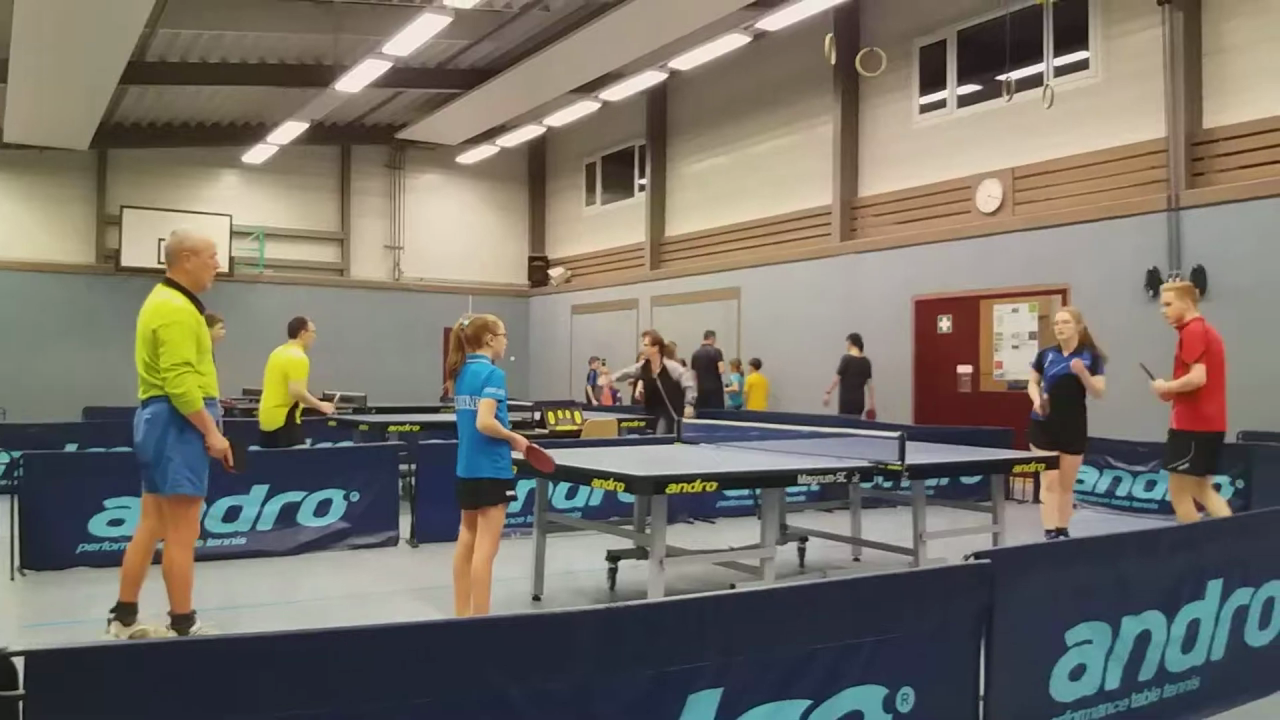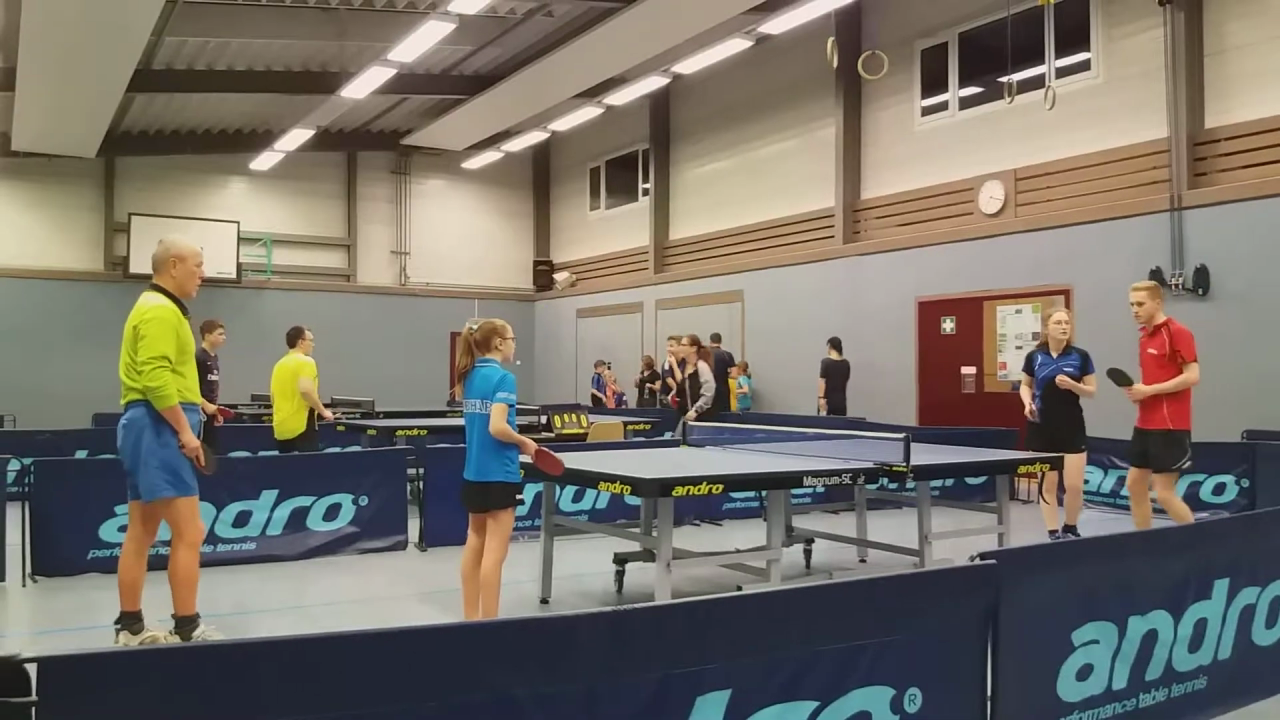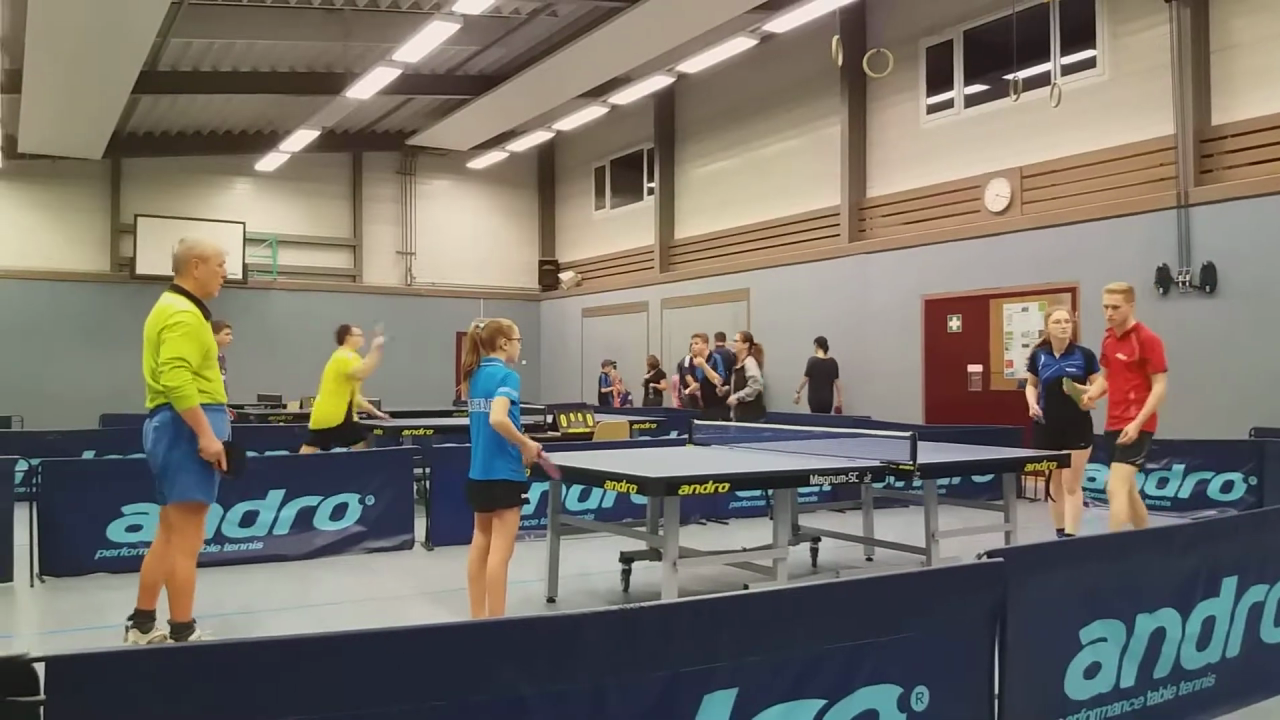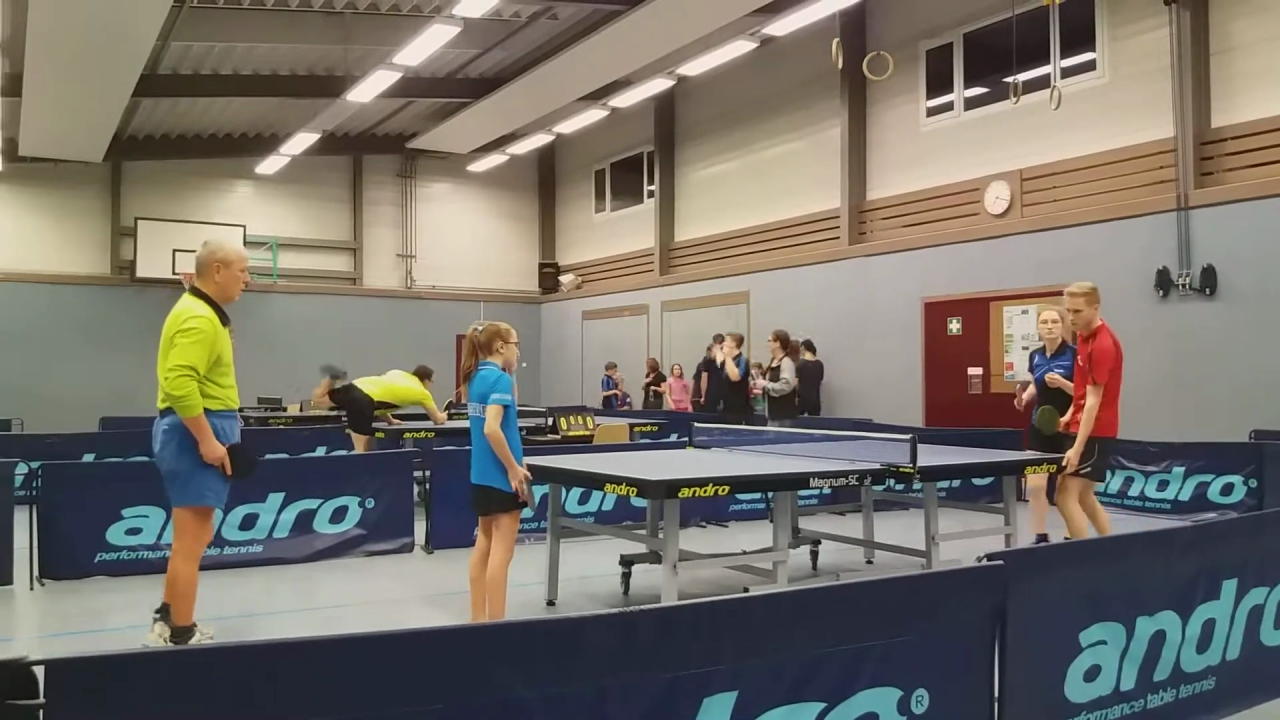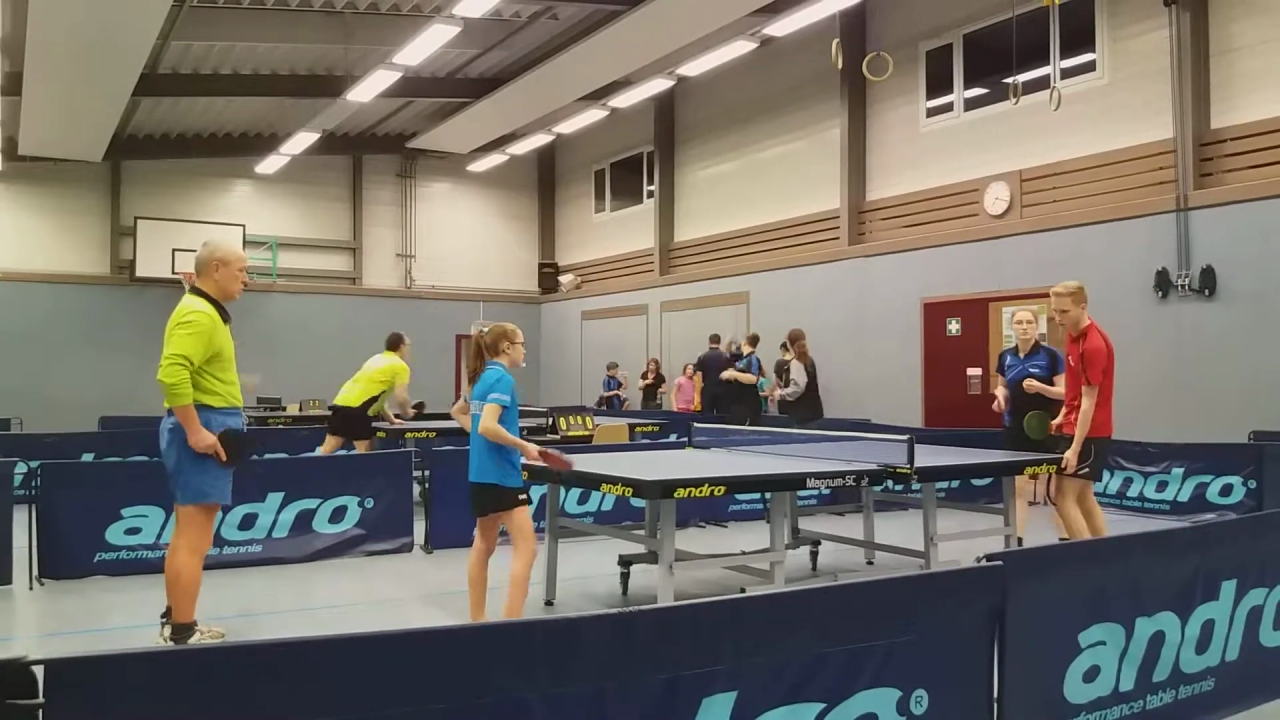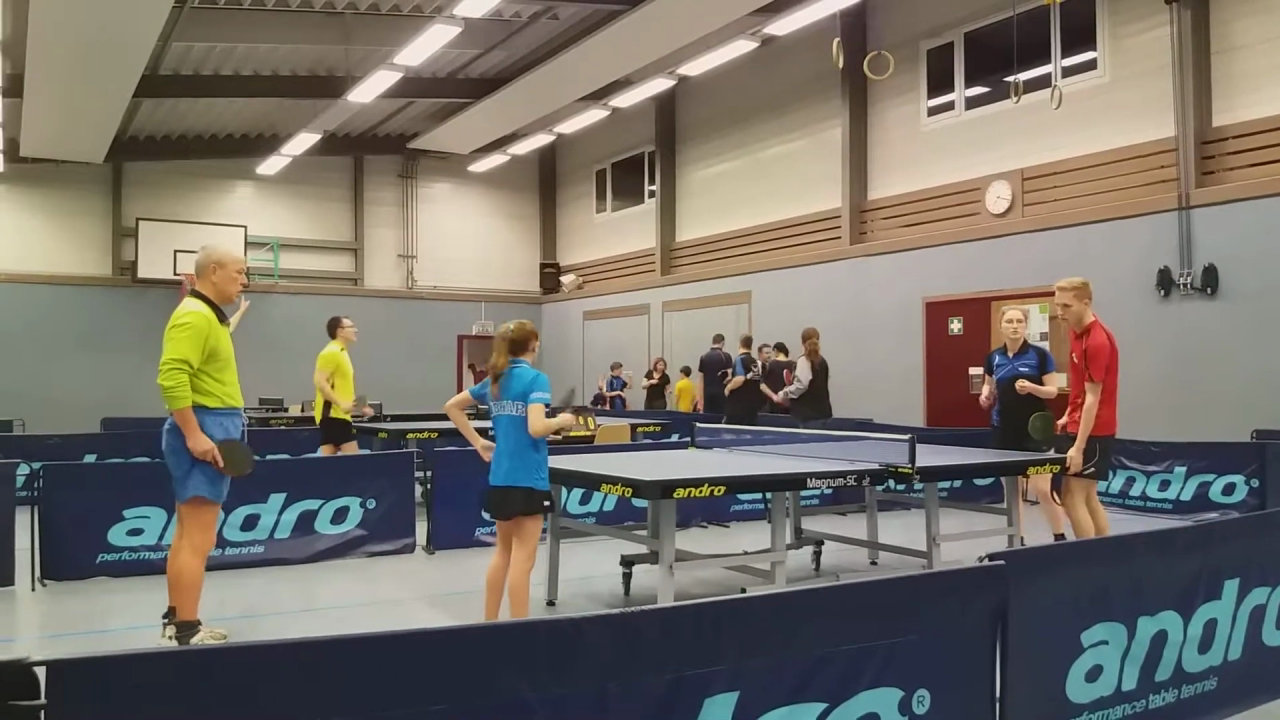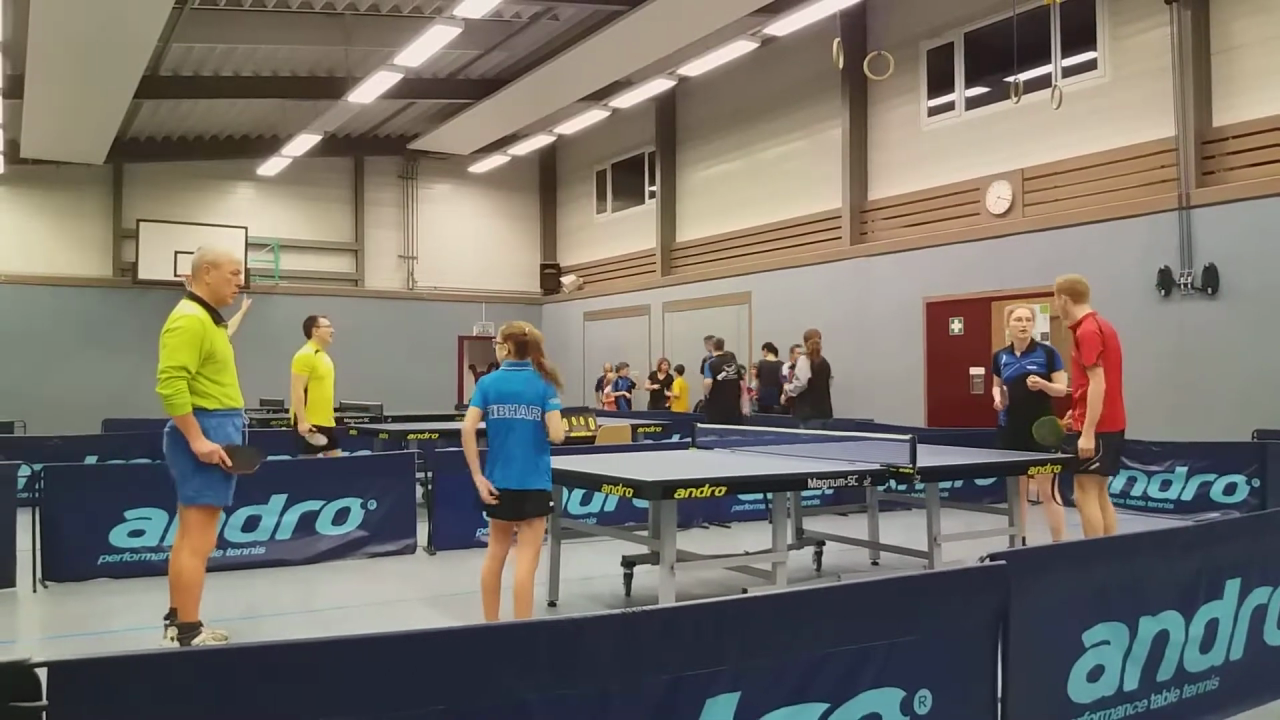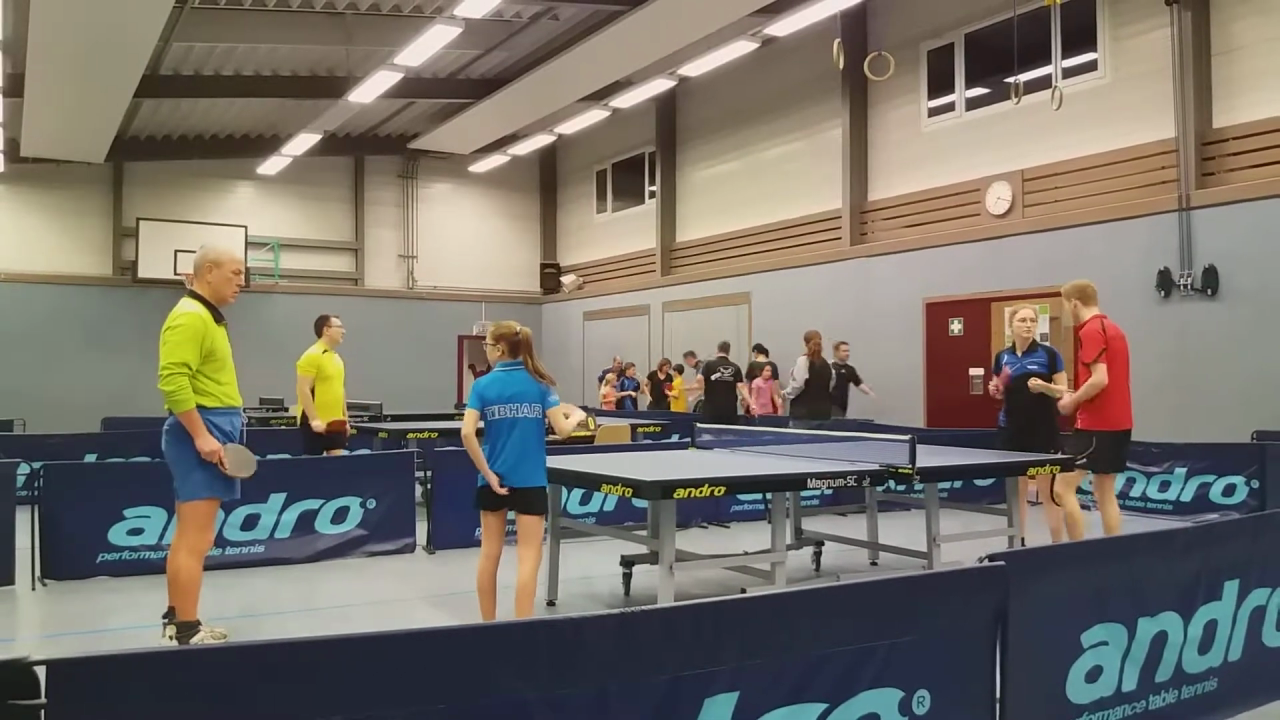
dt=0.5s
person 1, frame 1
left shoulder: (164, 300)
right shoulder: (177, 309)
right elbow: (180, 383)
left wrist: (206, 426)
right wrist: (212, 432)
left hip: (158, 419)
right hip: (178, 422)
left knee: (151, 526)
right knee: (182, 531)
left ankle: (123, 618)
right ankle: (183, 626)
person 1, frame 2
left shoulder: (155, 307)
right shoulder: (160, 309)
right elbow: (155, 378)
left wrist: (192, 413)
right wrist: (184, 431)
left hip: (150, 427)
right hip: (159, 428)
left knee: (140, 534)
right knee: (189, 534)
left ankle: (130, 627)
right ankle: (187, 629)
person 1, frame 3
left shoulder: (173, 306)
right shoulder: (184, 314)
right elbow: (175, 379)
right wrist: (206, 434)
left hip: (179, 428)
right hip: (188, 430)
left knee: (168, 537)
right knee: (187, 541)
left ankle: (141, 625)
right ankle: (182, 635)
person 1, frame 4
left shoulder: (200, 311)
right shoulder: (199, 319)
right elbow: (180, 384)
right wrist: (207, 441)
left hip: (201, 431)
right hip: (198, 434)
left knee: (192, 539)
right knee: (190, 543)
left ankle: (168, 618)
right ankle: (181, 637)
person 1, frame 5
left shoulder: (205, 311)
right shoulder: (199, 314)
right elbow: (172, 374)
right wrist: (195, 430)
left hip: (207, 427)
right hip: (201, 430)
left knee: (185, 535)
right knee: (195, 540)
left ankle: (174, 622)
right ankle: (182, 635)
person 1, frame 6
left shoulder: (207, 315)
right shoulder: (195, 315)
right elbow: (171, 377)
right wrist: (195, 435)
left hip: (209, 429)
right hip: (202, 430)
left knee: (186, 535)
right knee: (199, 539)
left ankle: (175, 622)
right ankle: (186, 632)
person 1, frame 7
left shoulder: (207, 318)
right shoulder: (189, 319)
right elbow: (170, 384)
right wrist: (198, 439)
left hip: (213, 432)
right hip: (202, 434)
left knee: (189, 537)
right knee: (199, 541)
left ankle: (176, 622)
right ankle: (187, 634)
person 1, frame 8
left shoulder: (207, 317)
right shoulder: (190, 317)
right elbow: (172, 380)
right wrist: (202, 436)
left hip: (212, 431)
right hip: (201, 433)
left knee: (187, 537)
right knee: (196, 540)
left ankle: (175, 622)
right ankle: (186, 633)
person 2, frame 1
left shoulder: (461, 373)
right shoulder: (492, 374)
right elbow: (484, 423)
left wrist: (505, 437)
right wrist: (514, 438)
left hip: (466, 469)
right hip: (491, 471)
left knee: (466, 542)
right knee: (485, 548)
left ankle: (462, 613)
right ankle: (479, 617)
person 2, frame 2
left shoulder: (470, 377)
right shoulder: (503, 378)
right elbow: (497, 427)
left wrist: (515, 442)
right wrist: (523, 442)
left hip: (473, 473)
right hip: (499, 474)
left knee: (474, 545)
right knee: (494, 552)
left ankle: (471, 617)
right ankle: (489, 622)
person 2, frame 3
left shoulder: (476, 375)
right shoulder: (507, 376)
right elbow: (498, 418)
right wrist: (526, 446)
left hip: (480, 472)
right hip: (505, 473)
left knee: (481, 544)
right knee: (500, 550)
left ankle: (478, 616)
right ankle: (495, 621)
person 2, frame 4
left shoulder: (476, 378)
right shoulder: (500, 379)
right elbow: (492, 429)
right wrist: (514, 469)
left hip: (482, 476)
right hip: (502, 477)
left knee: (484, 548)
right knee: (501, 554)
left ankle: (479, 620)
right ankle: (495, 625)
person 2, frame 5
left shoulder: (481, 378)
right shoulder: (503, 379)
left elbow: (458, 412)
right elbow: (487, 427)
right wrist: (524, 447)
left hip: (481, 475)
right hip: (502, 476)
left knee: (483, 546)
right knee: (526, 550)
left ankle: (477, 620)
person 2, frame 6
left shoulder: (494, 380)
right shoulder: (536, 378)
left elbow: (451, 407)
right elbow: (536, 428)
left wrist: (478, 442)
right wrist: (561, 420)
left hip: (500, 477)
right hip: (528, 480)
left knee: (502, 554)
right knee: (522, 561)
left ankle: (489, 622)
person 2, frame 7
left shoulder: (487, 383)
right shoulder: (544, 384)
left elbow: (468, 431)
right elbow: (556, 436)
left wrist: (478, 477)
left hip: (497, 481)
right hip: (533, 483)
left knee: (496, 554)
right knee: (526, 560)
left ankle: (491, 624)
person 2, frame 8
left shoulder: (483, 385)
right shoulder: (539, 383)
left elbow: (467, 433)
right elbow: (562, 430)
left wrist: (487, 473)
right wrist: (577, 416)
left hip: (495, 479)
right hip: (531, 481)
left knee: (489, 554)
right knee: (528, 559)
left ankle: (488, 624)
person 3, frame 1
left shoulder: (1193, 332)
right shoulder: (1205, 331)
left elbow: (1198, 378)
left wrist: (1166, 388)
right wrist: (1173, 392)
left hip: (1191, 423)
right hip: (1210, 422)
left knee: (1178, 492)
right knee: (1203, 491)
person 3, frame 2
left shoulder: (1178, 333)
right shoulder: (1145, 337)
left elbow: (1192, 376)
left wrist: (1150, 390)
right wrist: (1139, 391)
left hip: (1170, 426)
right hip: (1145, 424)
left knee: (1165, 494)
right knee: (1135, 487)
person 3, frame 3
left shoulder: (1148, 339)
right shoulder: (1108, 338)
left elbow: (1160, 387)
left wrist: (1136, 424)
right wrist: (1091, 394)
left hip: (1136, 427)
right hip: (1116, 425)
left knee: (1116, 488)
right knee: (1128, 490)
person 3, frame 4
left shoulder: (1103, 345)
right shoulder: (1084, 335)
left elbow: (1094, 401)
left wrist: (1077, 448)
right wrist: (1070, 413)
left hip: (1093, 432)
right hip: (1083, 427)
left knee: (1066, 497)
right knee: (1083, 495)
person 3, frame 5
left shoulder: (1094, 345)
right shoulder: (1074, 334)
left elbow: (1089, 402)
left wrist: (1075, 449)
right wrist: (1062, 416)
left hip: (1088, 433)
right hip: (1075, 428)
left knee: (1064, 498)
right knee: (1083, 497)
person 3, frame 6
left shoulder: (1097, 341)
right shoulder: (1078, 332)
left elbow: (1093, 398)
left wrist: (1078, 447)
right wrist: (1068, 416)
left hip: (1092, 431)
right hip: (1079, 426)
left knee: (1073, 498)
right knee: (1087, 496)
person 3, frame 7
left shoulder: (1086, 331)
right shoulder: (1101, 326)
left elbow: (1098, 385)
left wrist: (1087, 433)
right wrist: (1078, 410)
left hip: (1096, 427)
right hip: (1112, 424)
left knee: (1085, 497)
right knee: (1099, 494)
person 3, frame 8
left shoulder: (1090, 331)
right shoulder: (1113, 329)
left elbow: (1100, 379)
left wrist: (1072, 401)
right wrist: (1075, 395)
left hip: (1095, 425)
right hip: (1119, 423)
left knee: (1063, 488)
right knee: (1105, 494)
person 4, frame 1
left shoulder: (1091, 357)
right shoulder: (1045, 355)
left elbow: (1099, 392)
right elbow: (1033, 383)
left wrist: (1084, 373)
right wrist: (1037, 398)
left hip: (1074, 426)
right hip: (1044, 425)
left knee: (1067, 485)
right knee: (1049, 482)
left ankle: (1063, 531)
right ankle: (1050, 533)
person 4, frame 2
left shoulder: (1080, 356)
right shoulder: (1034, 357)
left elbow: (1091, 391)
right elbow: (1025, 385)
left wrist: (1071, 384)
right wrist: (1028, 403)
left hip: (1071, 427)
right hip: (1041, 427)
left knee: (1074, 485)
right knee: (1048, 484)
left ankle: (1070, 528)
right ankle: (1053, 534)
person 4, frame 3
left shoulder: (1085, 355)
right shoulder: (1038, 356)
right elbow: (1031, 385)
left wrist: (1081, 389)
right wrist: (1032, 405)
left hip: (1077, 426)
right hip: (1046, 426)
left knee: (1071, 485)
right knee: (1054, 484)
left ankle: (1070, 536)
right ankle: (1060, 533)
person 4, frame 4
left shoulder: (1075, 355)
right shoulder: (1035, 356)
left wrist: (1062, 383)
right wrist: (1025, 397)
right hip: (1040, 428)
right knee: (1034, 486)
right ankle: (1041, 537)
person 4, frame 5
left shoulder: (1051, 355)
right shoulder: (1005, 357)
left elbow: (1064, 392)
left wrist: (1040, 387)
right wrist: (1000, 397)
right hip: (1015, 429)
right knee: (1018, 489)
left ankle: (1064, 541)
right ankle: (1017, 542)
person 4, frame 6
left shoulder: (1040, 354)
right shoulder: (993, 357)
left elbow: (1053, 390)
right elbow: (989, 386)
left wrist: (1031, 388)
right wrist: (986, 396)
right hip: (1004, 429)
left knee: (1043, 489)
left ankle: (1060, 538)
person 4, frame 7
left shoulder: (1047, 353)
right shoulder: (1000, 357)
left elbow: (1062, 389)
left wrist: (1042, 384)
right wrist: (998, 398)
right hip: (1011, 430)
left knee: (1047, 490)
right knee: (1016, 490)
left ankle: (1058, 544)
right ankle: (1019, 542)
person 4, frame 8
left shoulder: (1049, 354)
right shoulder: (1002, 357)
left elbow: (1063, 390)
right elbow: (997, 389)
left wrist: (1044, 387)
right wrist: (994, 390)
left hip: (1043, 430)
right hip: (1011, 430)
left knee: (1048, 491)
right knee: (1016, 491)
left ankle: (1058, 546)
right ankle: (1018, 543)
